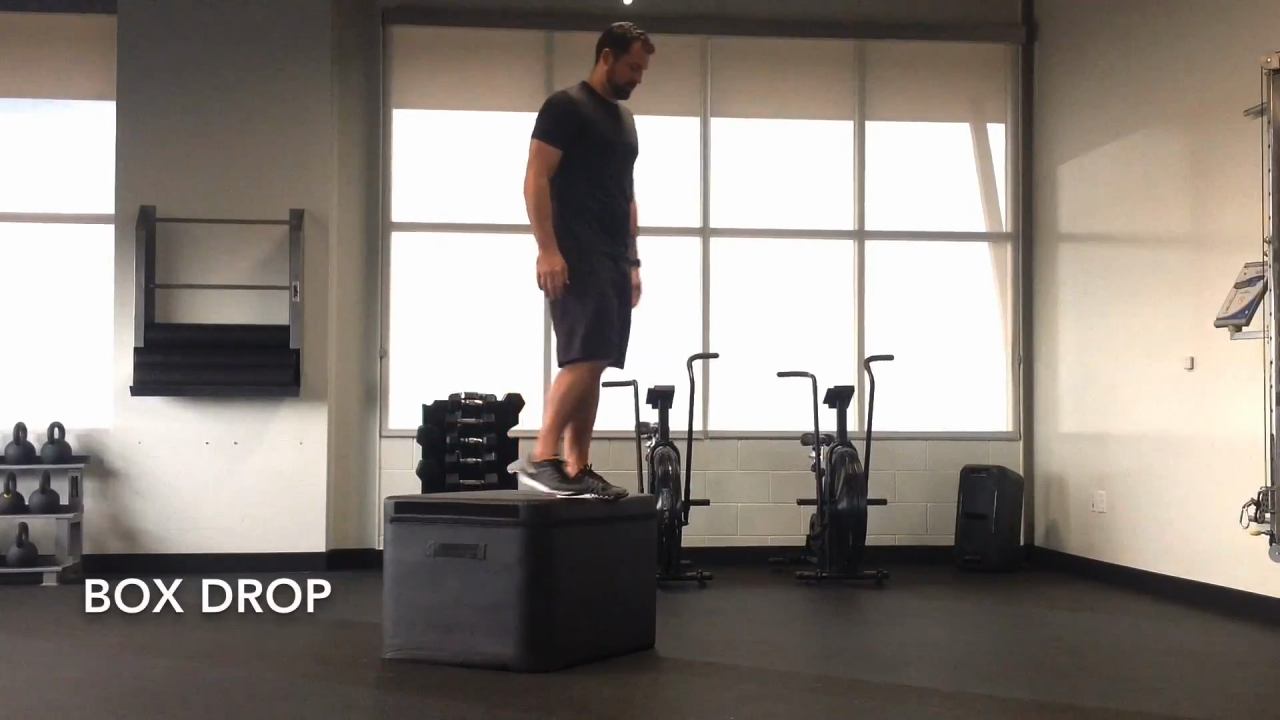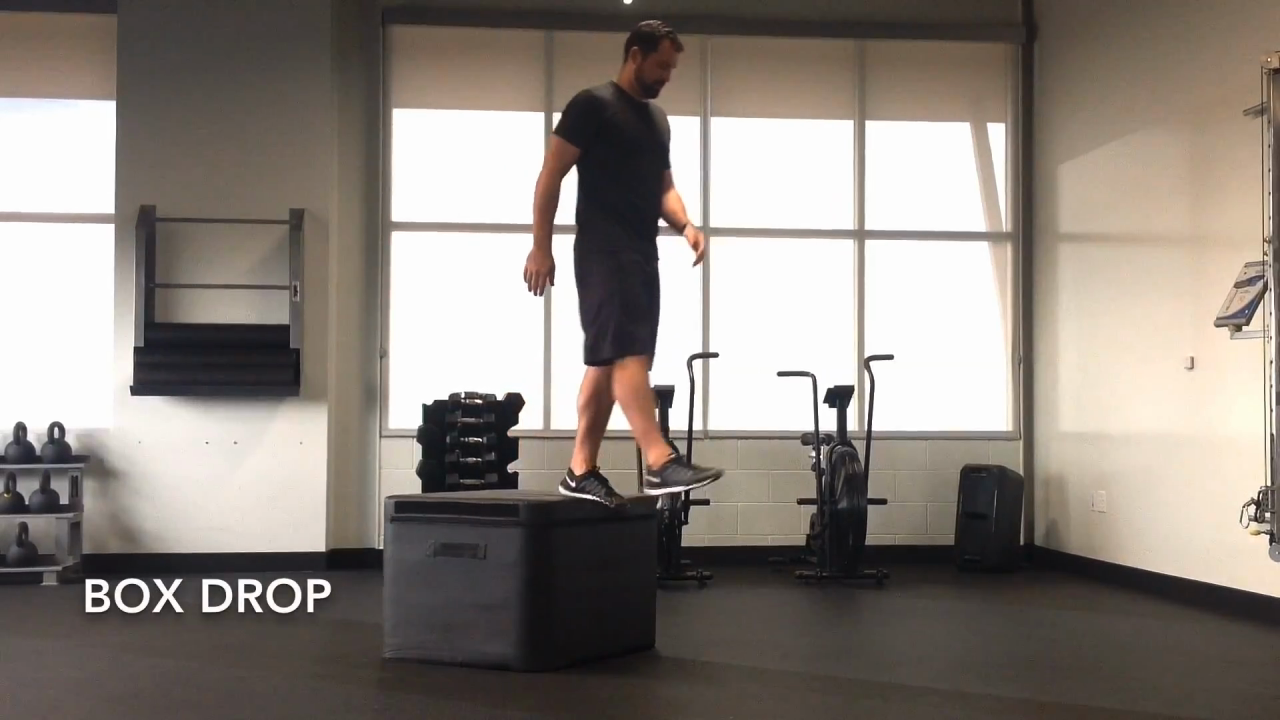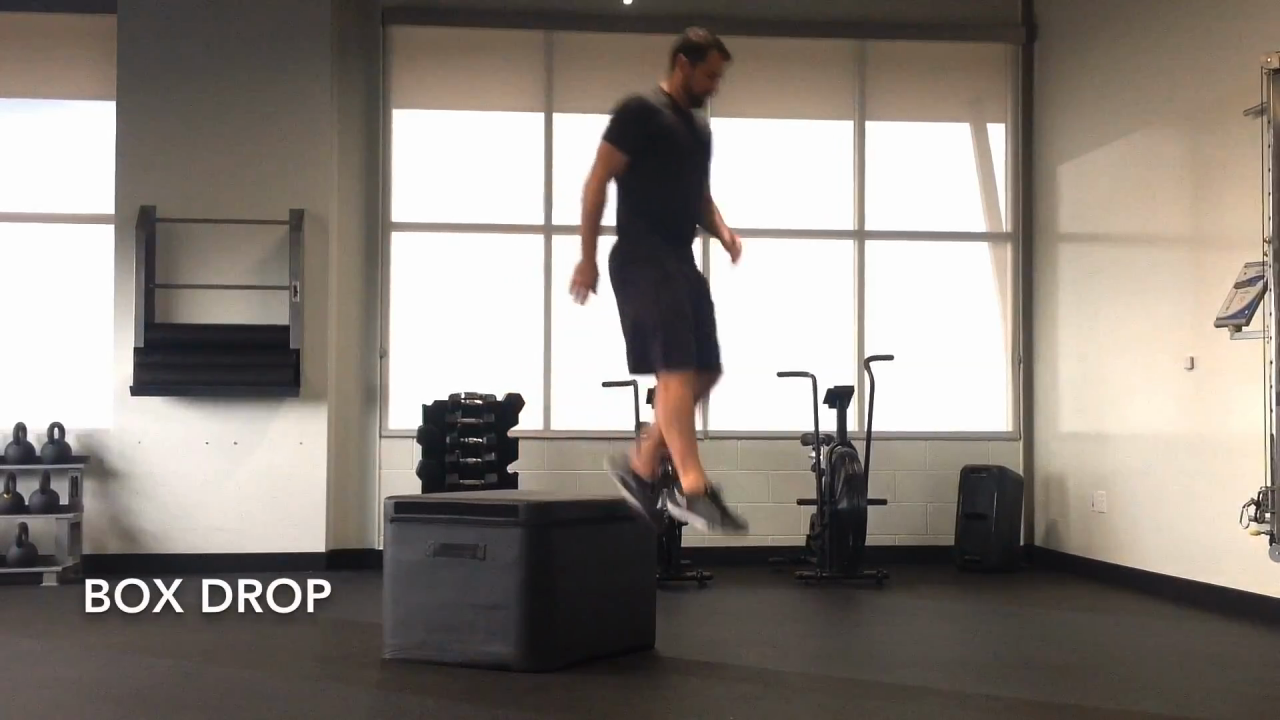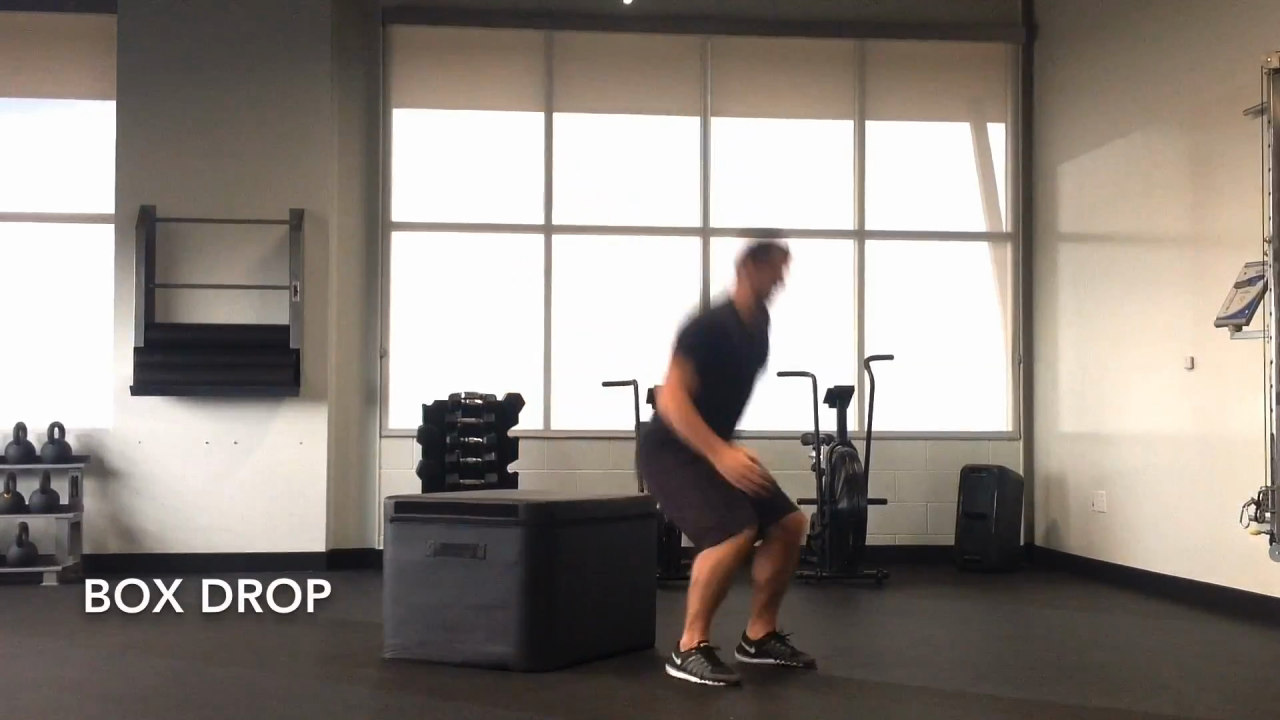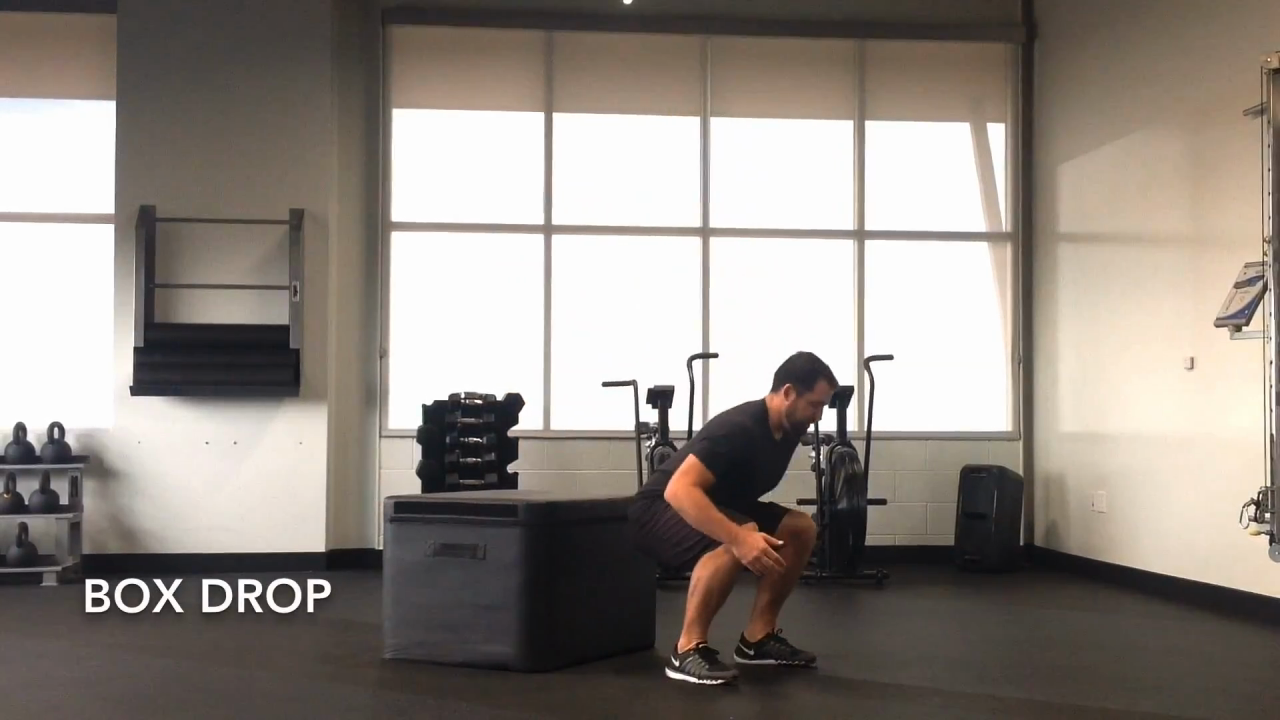
dt=0.3s
person 1, frame 1
left shoulder: (624, 119)
right shoulder: (566, 107)
right elbow: (537, 181)
left wrist: (633, 262)
right wrist: (548, 250)
left hip: (613, 258)
right hip: (576, 256)
left knee: (589, 364)
right knee: (586, 359)
left ankle: (575, 469)
right ankle: (540, 458)
person 1, frame 2
left shoulder: (657, 119)
right shoulder: (592, 105)
left elbow: (664, 188)
right elbow: (550, 176)
left wrist: (687, 227)
right wrist: (540, 248)
left hip: (642, 253)
right hip: (605, 251)
left knee: (606, 363)
right knee: (629, 356)
left ankle: (581, 470)
right ankle: (660, 463)
person 1, frame 3
left shoulder: (699, 128)
right shoulder: (640, 112)
right elbow: (597, 183)
left wrist: (723, 231)
right wrist: (588, 257)
left hip: (682, 263)
right hip: (644, 261)
left knee: (705, 371)
right knee: (676, 371)
left ankle: (639, 466)
right ankle: (694, 490)
person 1, frame 4
left shoulder: (757, 328)
right shoulder: (712, 327)
right elbow: (671, 398)
left wrist: (726, 450)
right wrist: (720, 452)
left hip: (718, 447)
right hip: (673, 450)
left knee: (790, 523)
right knee: (734, 533)
left ankle: (758, 636)
right ankle: (690, 649)
person 1, frame 5
left shoulder: (788, 430)
right shoulder: (738, 430)
right elbow: (679, 491)
right wrist: (739, 538)
right hip: (659, 510)
left knee: (801, 529)
right knee: (737, 542)
left ankle: (758, 638)
right ankle: (688, 650)
